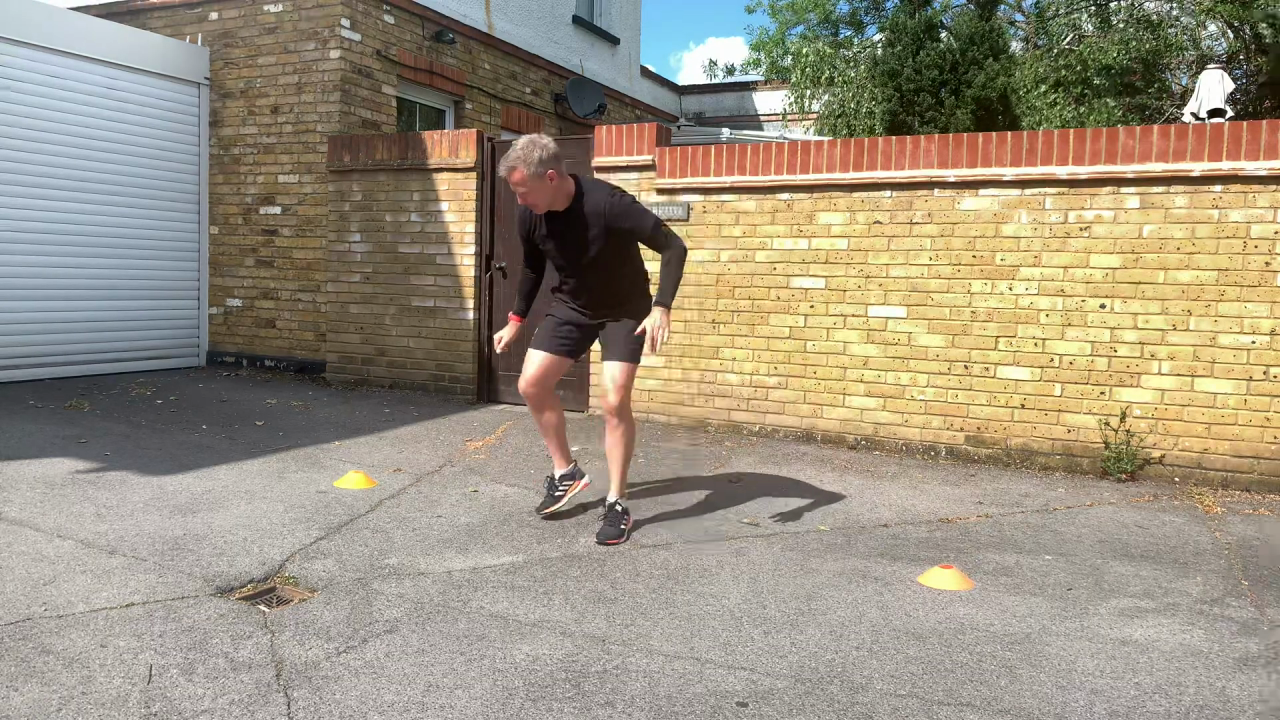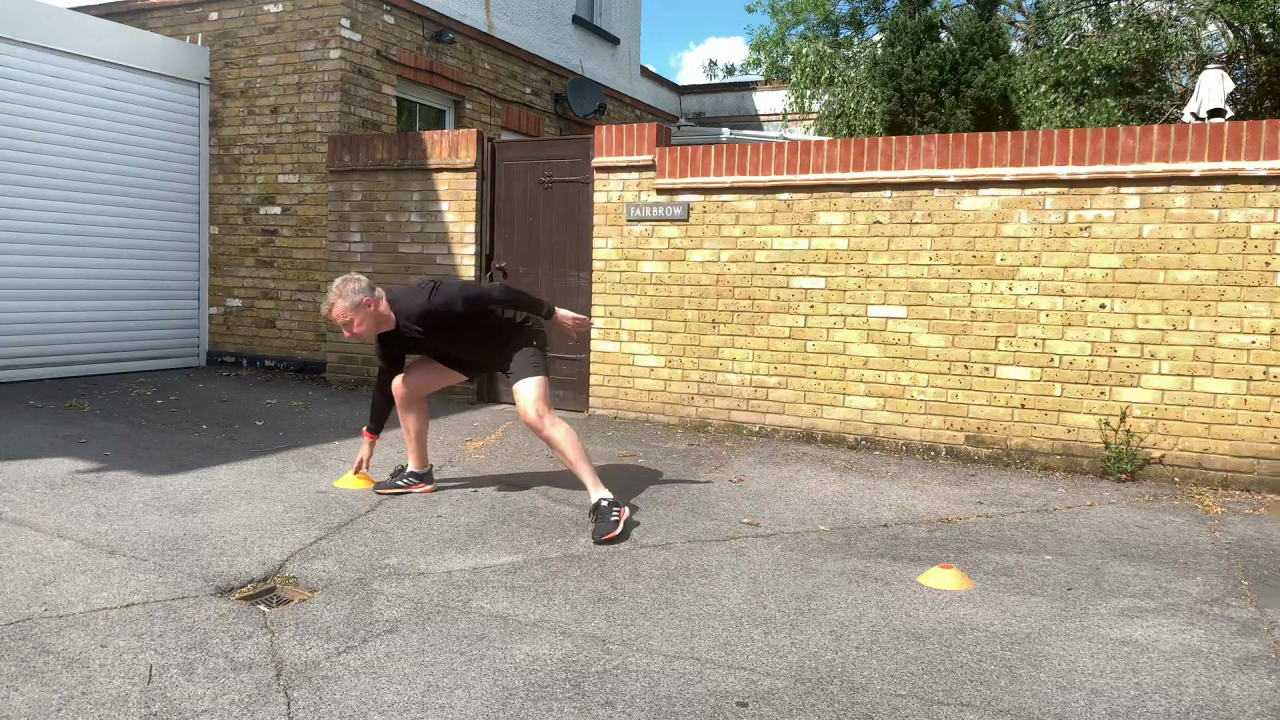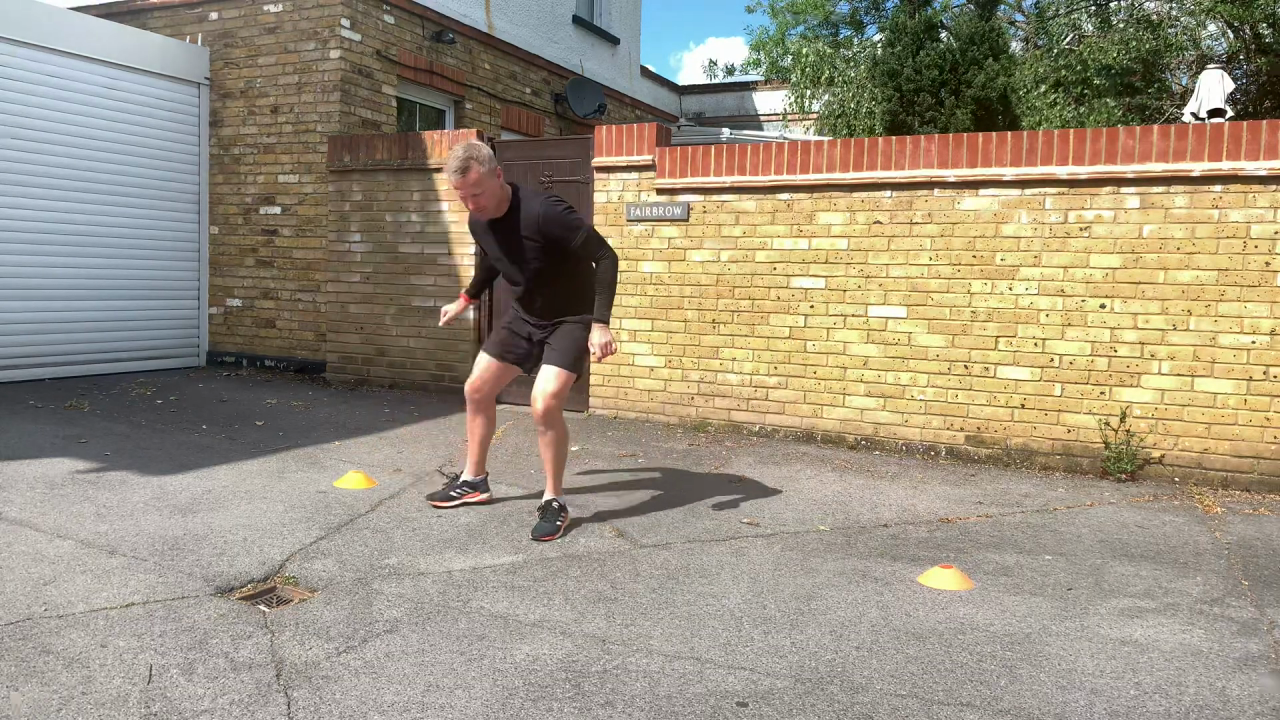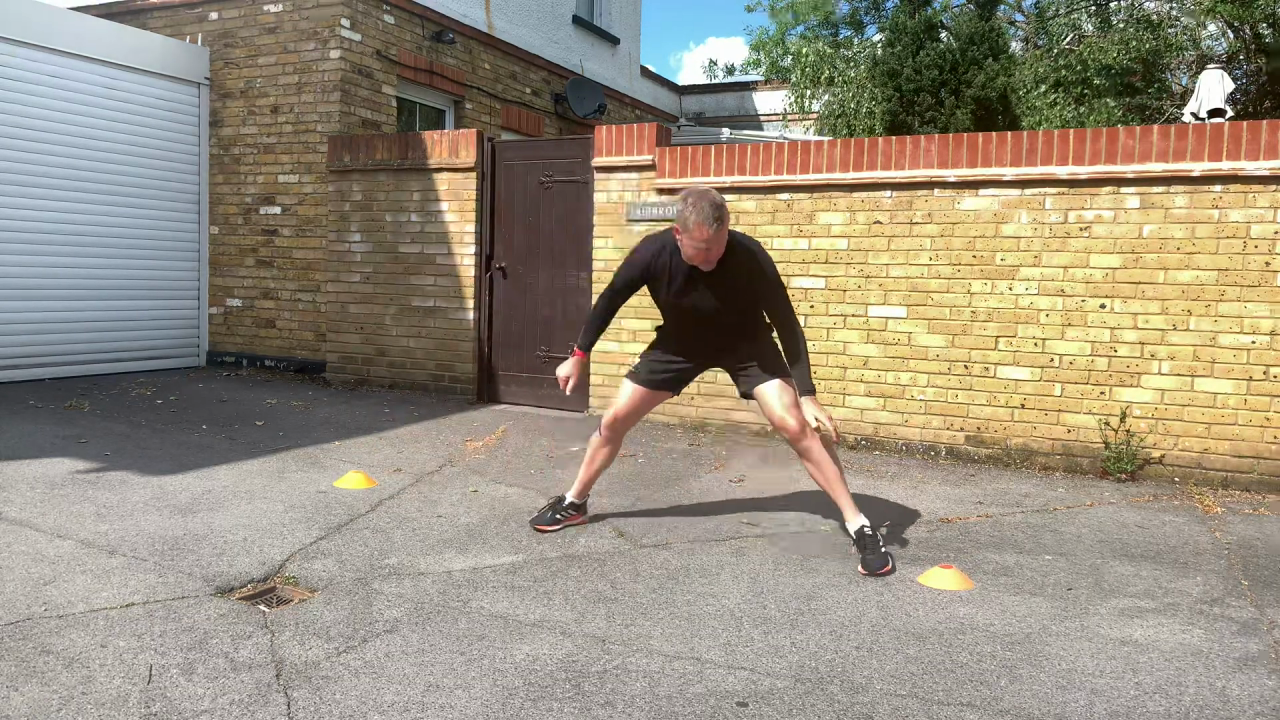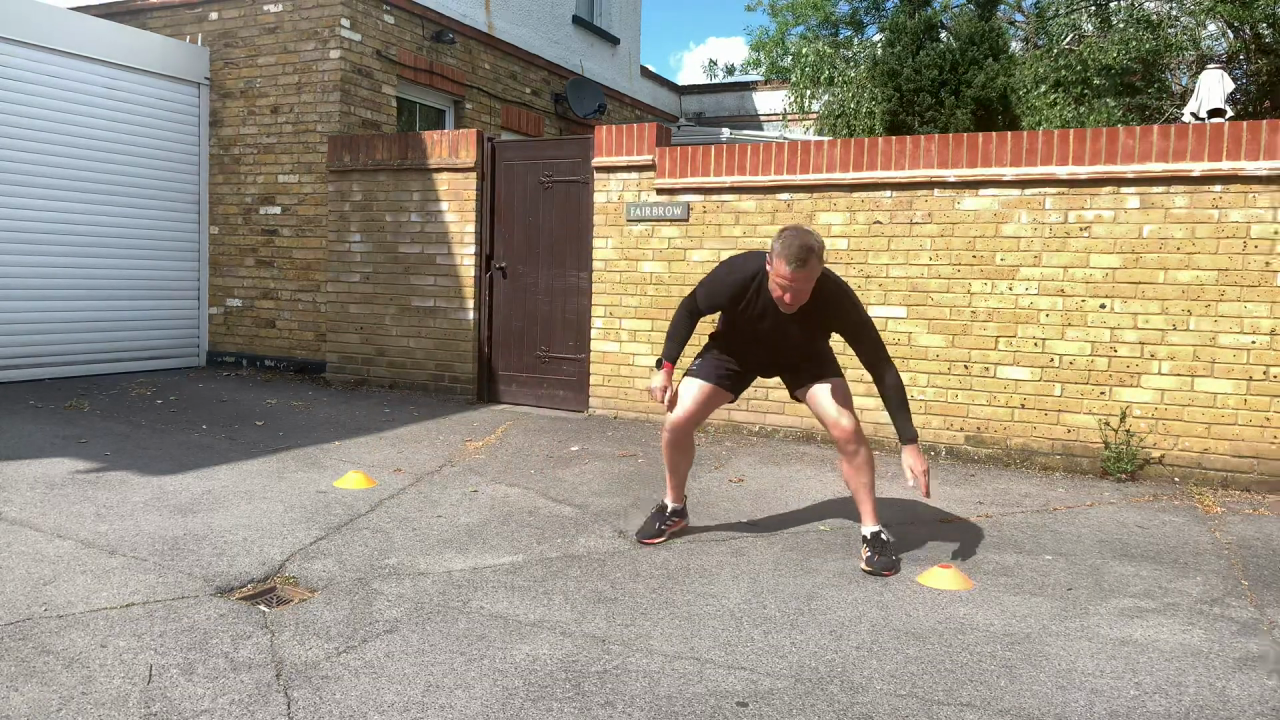
dt=0.5s
person 1, frame 1
left shoulder: (609, 204)
right shoulder: (530, 216)
left elbow: (674, 248)
right elbow: (533, 267)
left wrist: (661, 307)
right wrist: (516, 321)
left hip: (625, 310)
right hip: (571, 306)
left knee: (614, 401)
right knee: (531, 384)
left ankle: (616, 504)
right ankle: (566, 473)
person 1, frame 2
left shoulder: (424, 303)
right shoulder: (388, 337)
left elbow: (493, 291)
right elbow: (385, 381)
left wrist: (553, 315)
right wrist: (369, 438)
left hip: (517, 339)
right hip: (472, 348)
left knee: (536, 415)
right knee: (403, 388)
left ankle: (603, 501)
right ankle: (418, 472)
person 1, frame 3
left shoulder: (545, 212)
right shoulder: (479, 221)
left elbow: (604, 257)
left wrist: (600, 323)
right wrist: (465, 299)
left hip: (573, 316)
right hip: (526, 315)
left knee: (544, 404)
right knee: (476, 390)
left ankle: (554, 501)
right ankle: (473, 479)
person 1, frame 4
left shoulder: (748, 255)
right shoulder: (652, 255)
left elbow: (786, 325)
right elbow: (609, 301)
left wrist: (805, 395)
right wrist: (577, 357)
left hip: (746, 343)
right hip: (679, 344)
left knee: (794, 427)
right knee: (615, 419)
left ankle: (857, 526)
right ankle: (573, 502)
person 1, frame 5
left shoulder: (837, 297)
right shoulder: (738, 275)
left elbow: (882, 367)
right elbow: (689, 309)
left wrist: (909, 443)
right wrist: (666, 368)
left hip: (803, 357)
right hip: (733, 348)
left knee: (846, 430)
right knee: (678, 421)
left ankle: (872, 531)
right ankle: (673, 507)
